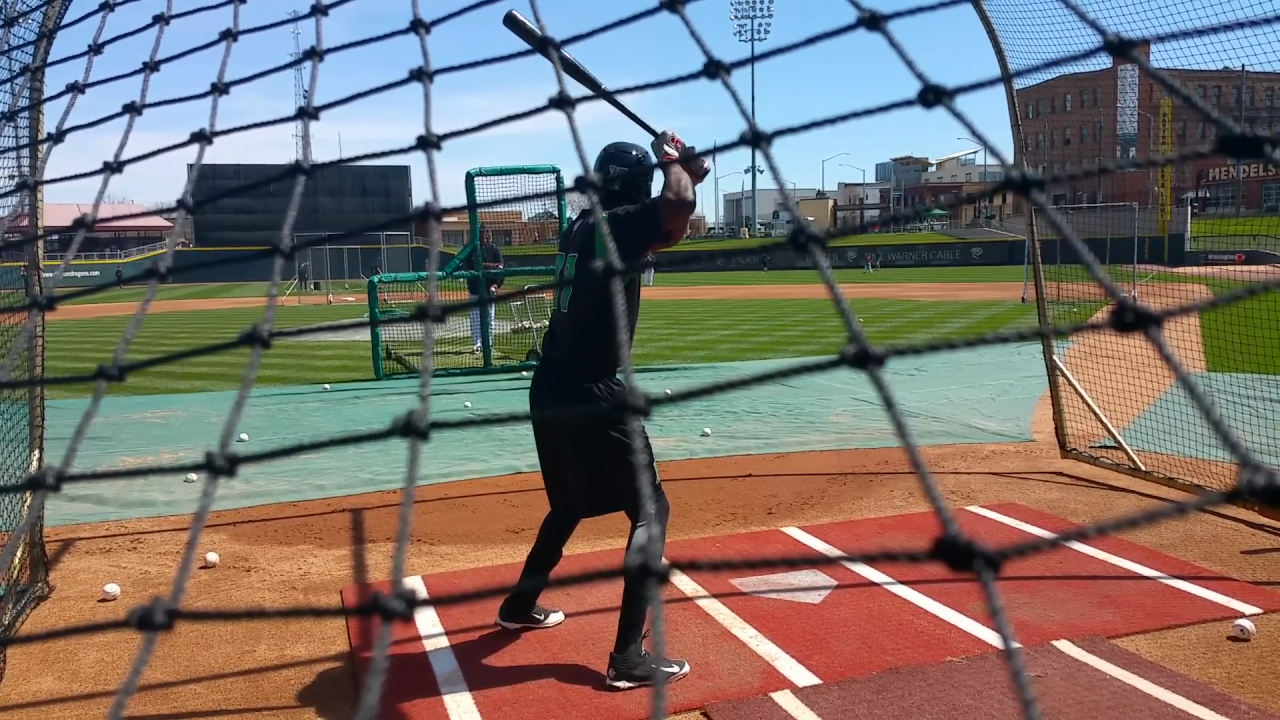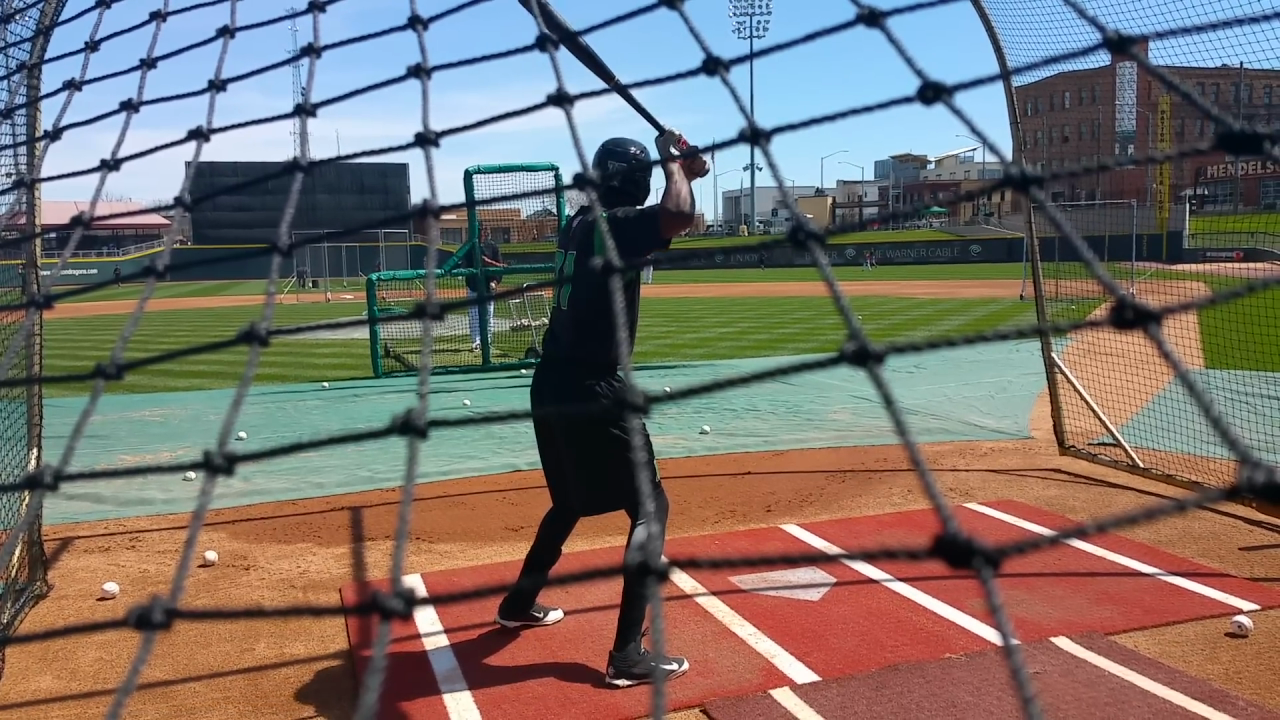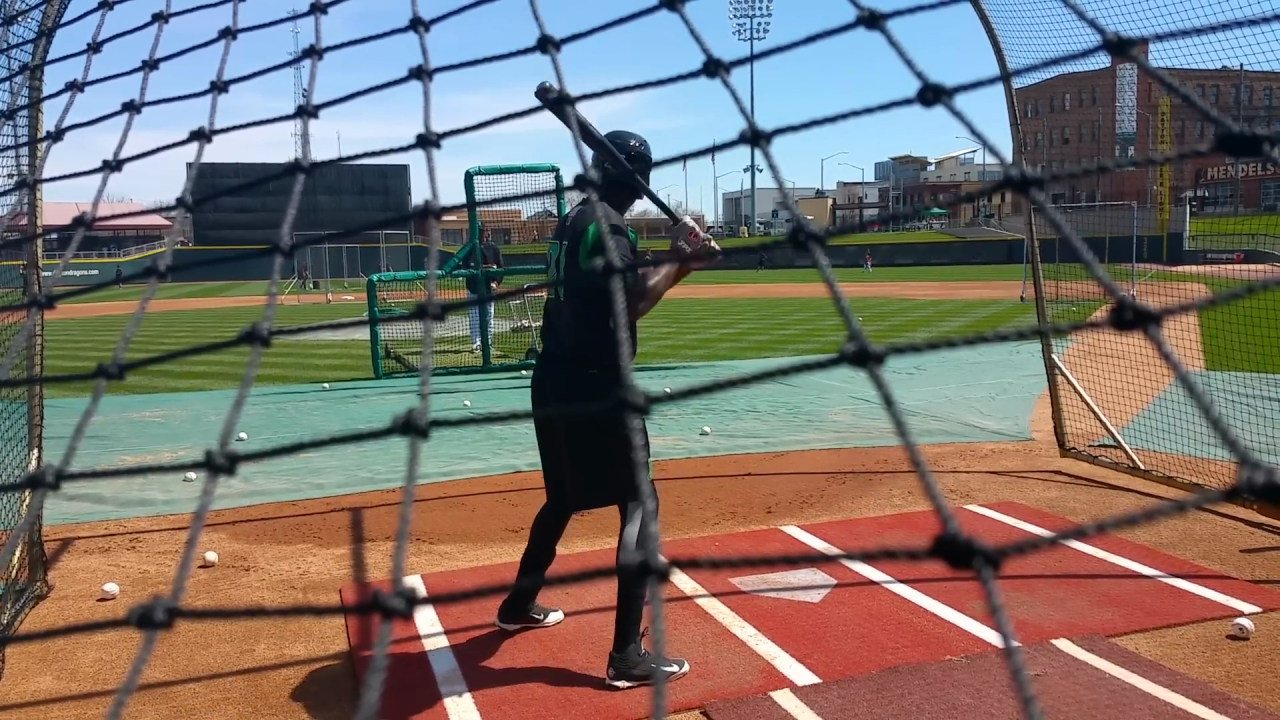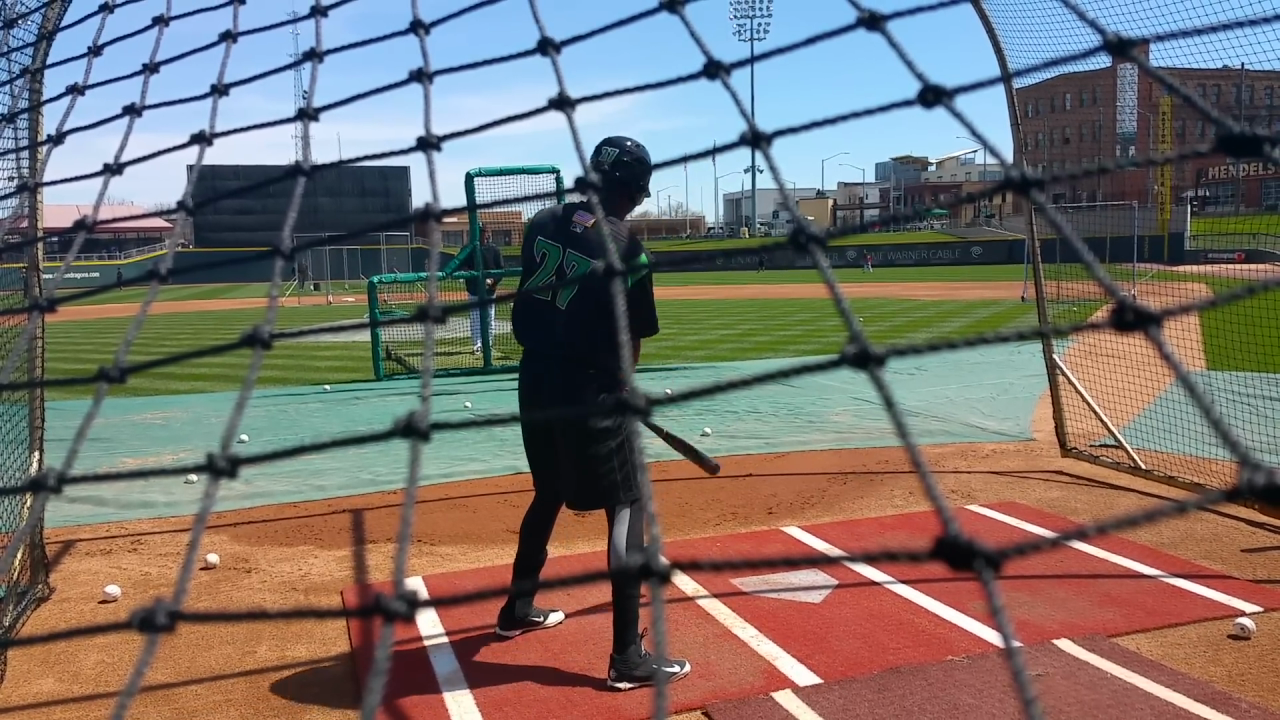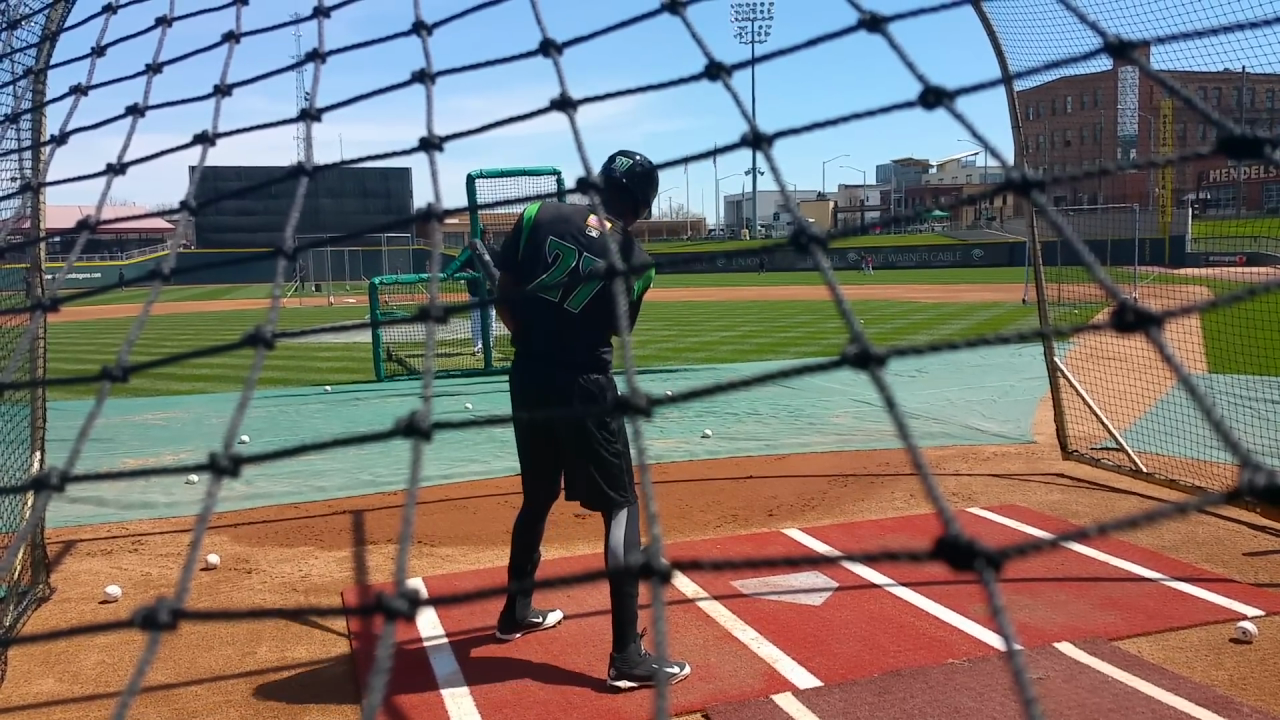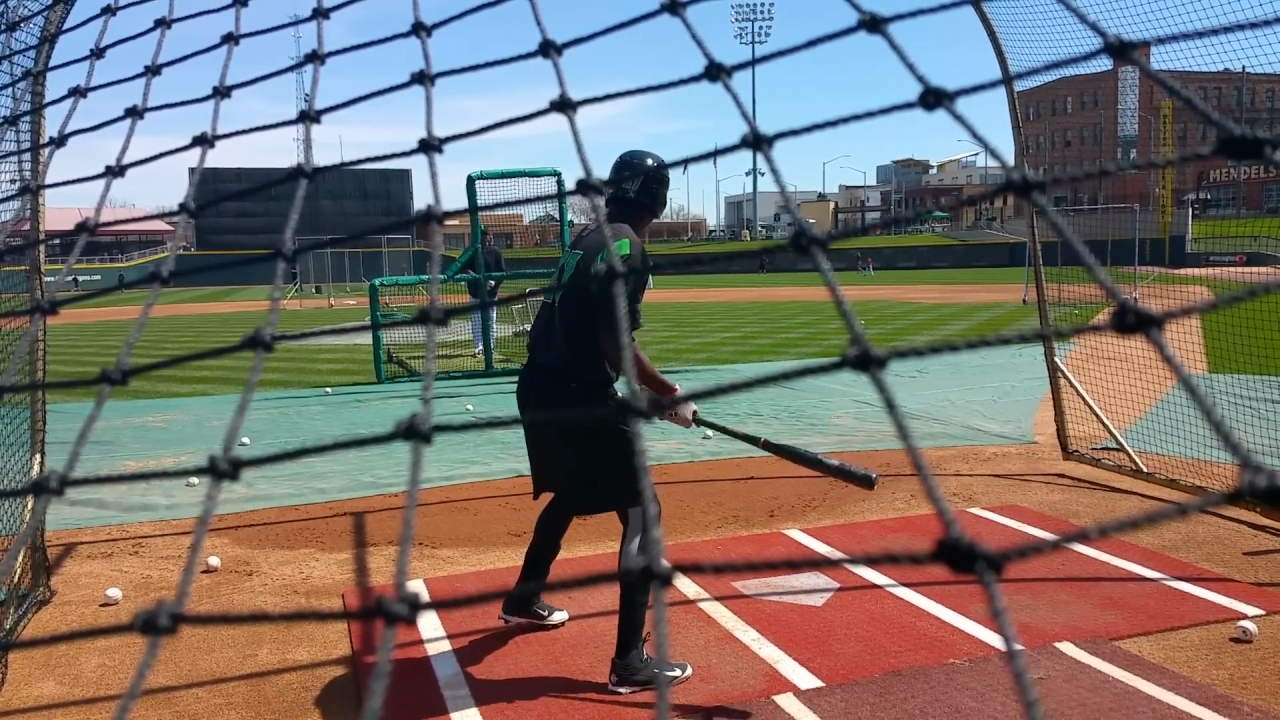
dt=0.4s
person 1, frame 1
left shoulder: (583, 227)
right shoulder: (614, 226)
left elbow: (664, 229)
right elbow: (678, 206)
left wrist: (685, 176)
right wrist: (671, 160)
left hip: (552, 386)
right hip: (590, 392)
left knee: (571, 503)
right knee: (650, 510)
left ankle: (521, 604)
right ankle: (629, 657)
person 1, frame 2
left shoulder: (581, 223)
right shoulder: (614, 224)
left elbow: (661, 223)
right elbow: (679, 216)
left wrist: (684, 174)
right wrist: (672, 163)
left hip: (552, 383)
right hip: (593, 391)
left knee: (570, 501)
right knee: (649, 509)
left ankle: (520, 602)
right ankle: (628, 654)
person 1, frame 3
left shoulder: (575, 220)
right shoulder: (607, 226)
left elbow: (612, 295)
right elbow: (639, 298)
left wrist: (680, 251)
right wrist: (681, 259)
left hip: (553, 376)
right hip: (593, 384)
left knee: (564, 496)
right knee: (638, 506)
left ankle: (519, 604)
right ankle: (628, 656)
person 1, frame 4
left shoulder: (543, 221)
right shoulder: (631, 252)
left elbow: (527, 303)
right elbow: (631, 341)
right wrist: (620, 384)
left hip: (535, 376)
right hip: (590, 385)
left knee: (548, 494)
right knee: (625, 508)
left ankle: (518, 608)
right ankle: (628, 657)
person 1, frame 5
left shoulder: (541, 216)
right shoulder: (636, 263)
left elbow: (503, 296)
right elbow: (610, 328)
left hip: (529, 377)
right hip: (584, 385)
left knee: (538, 496)
right knee: (620, 508)
left ankle: (516, 611)
right ankle: (628, 655)
person 1, frame 6
left shoulder: (590, 237)
right shoulder: (626, 248)
right elbow: (619, 343)
left wrist: (649, 385)
right wrist: (666, 393)
left hip: (539, 386)
right hip: (579, 396)
left knee: (568, 494)
right knee: (638, 515)
left ankle: (524, 600)
right ankle: (630, 661)
